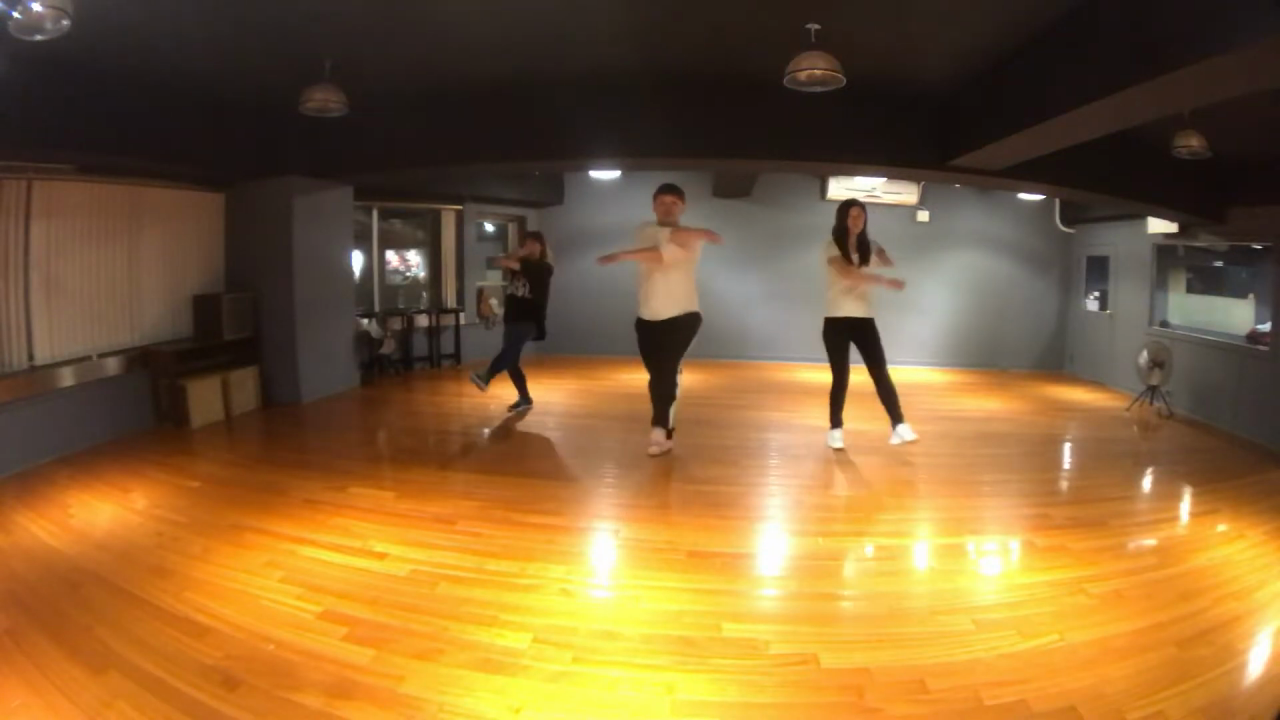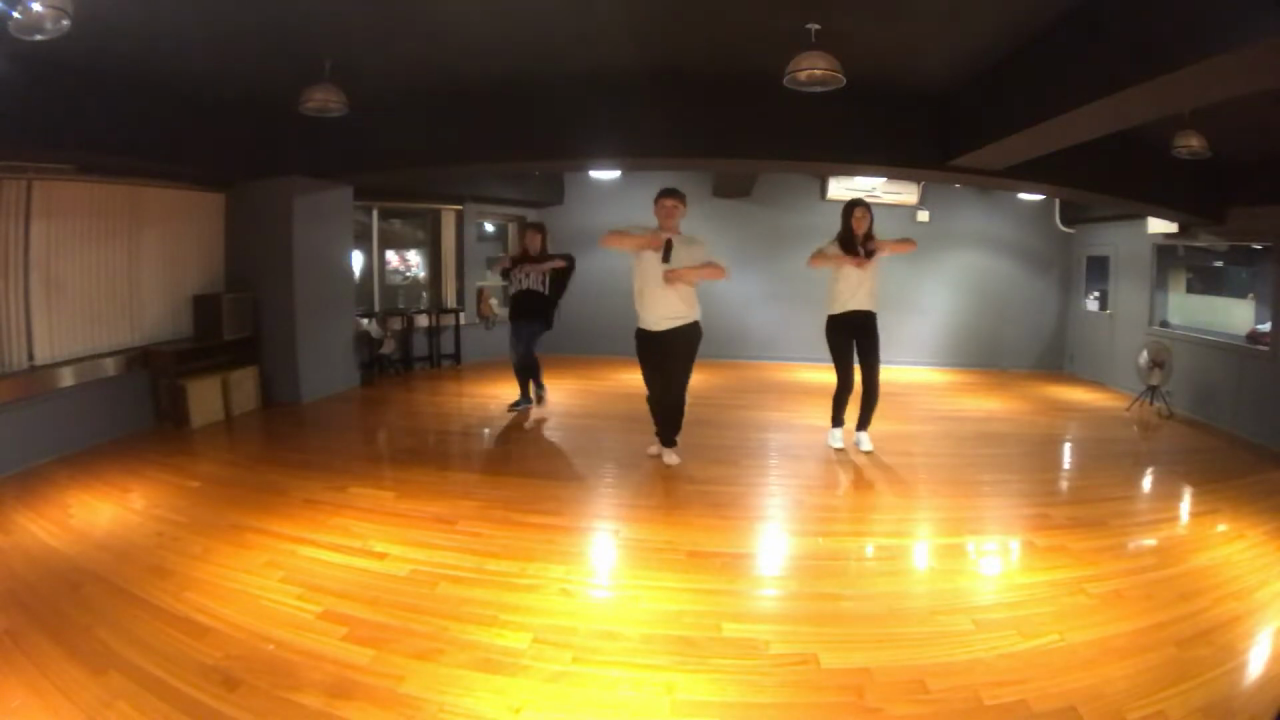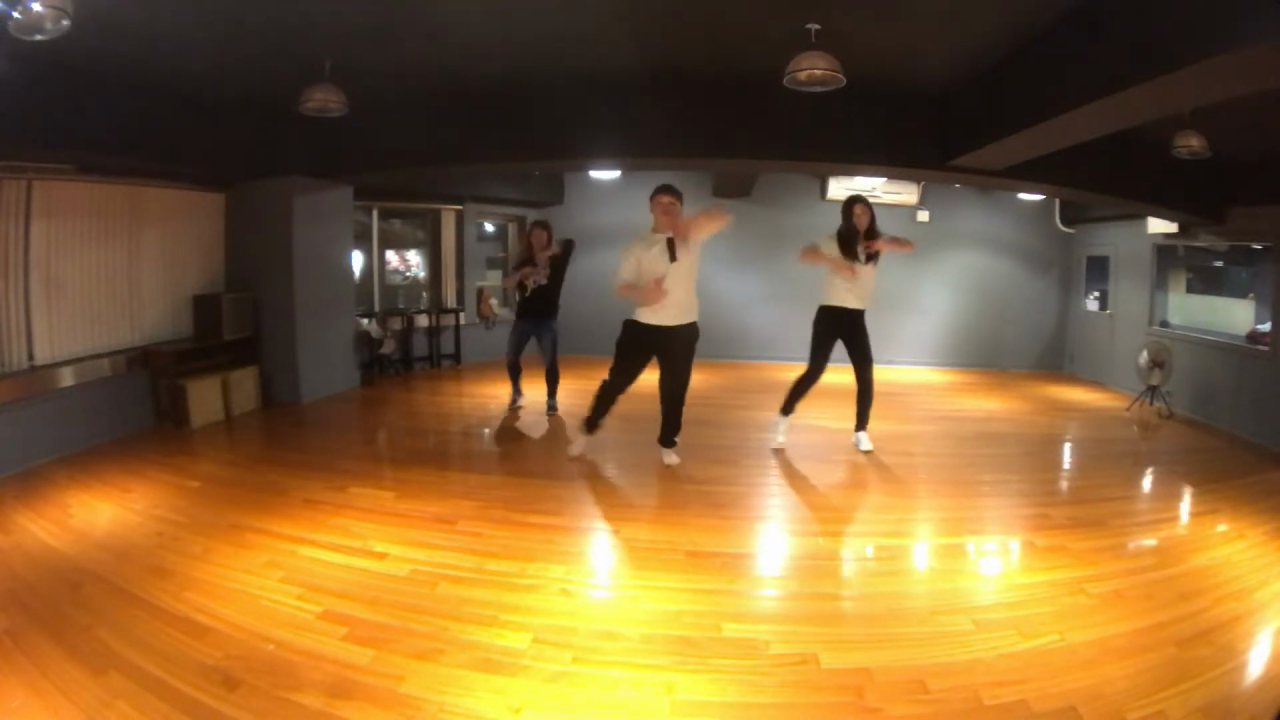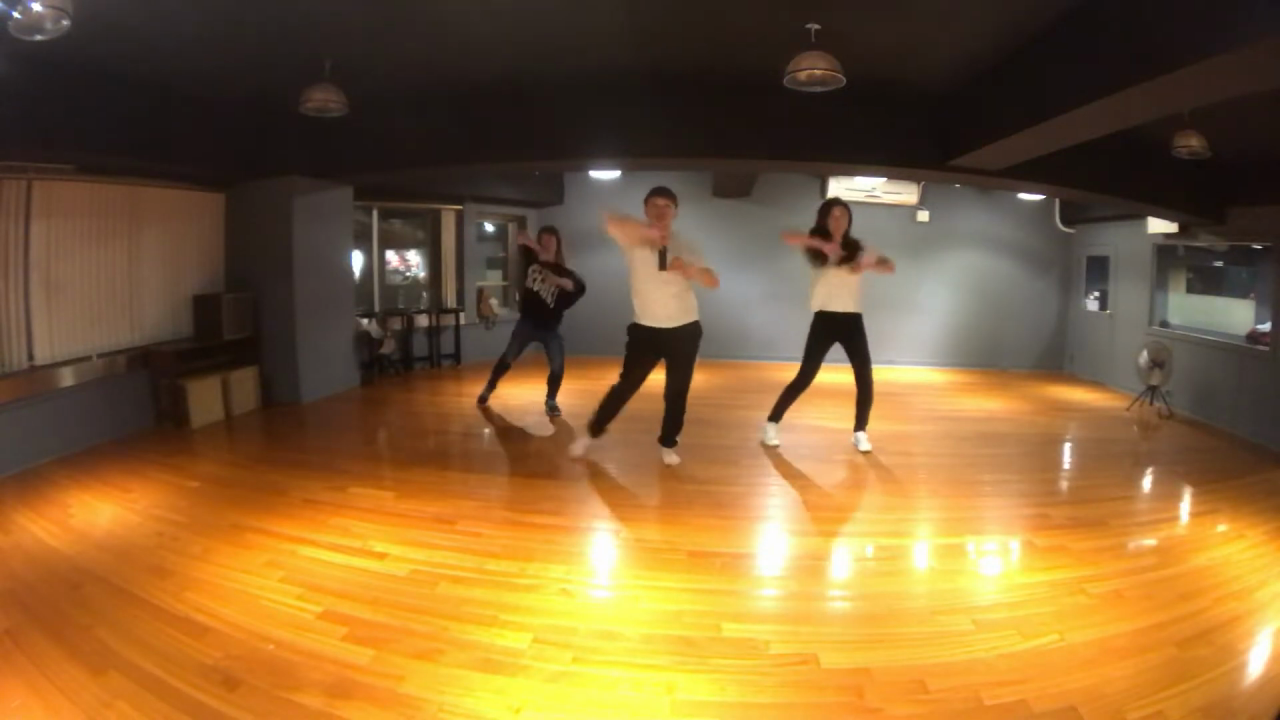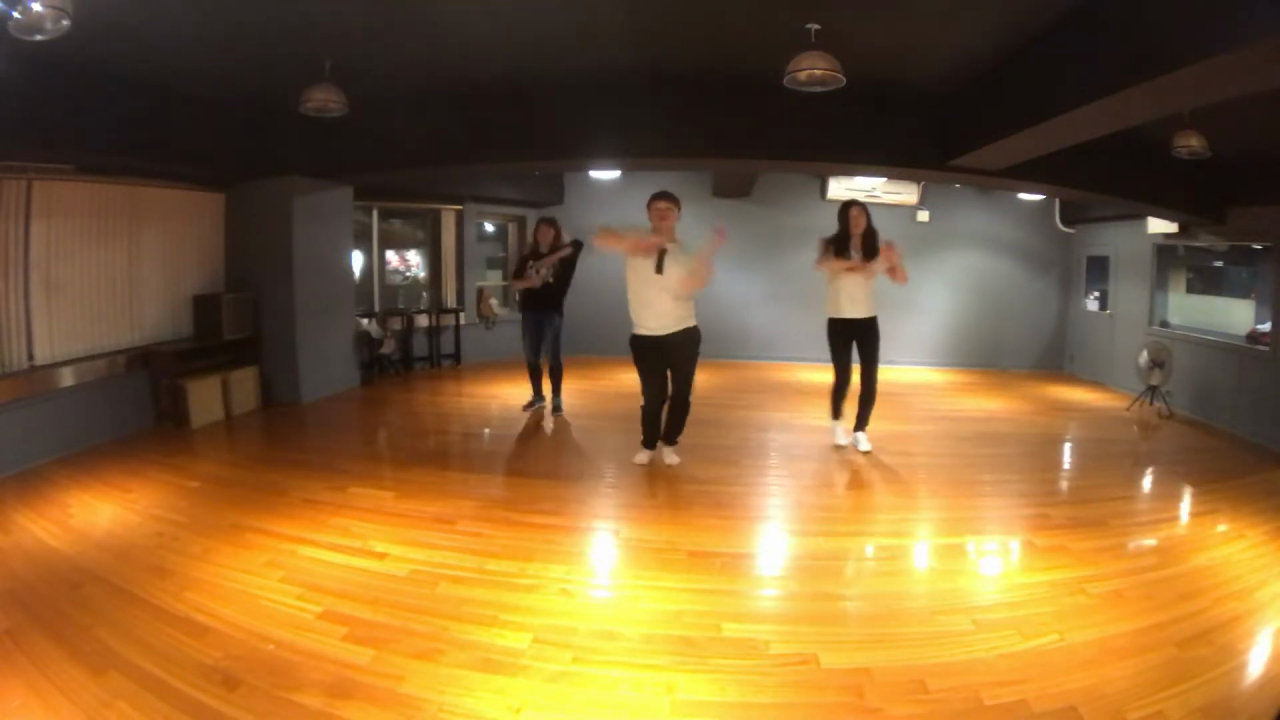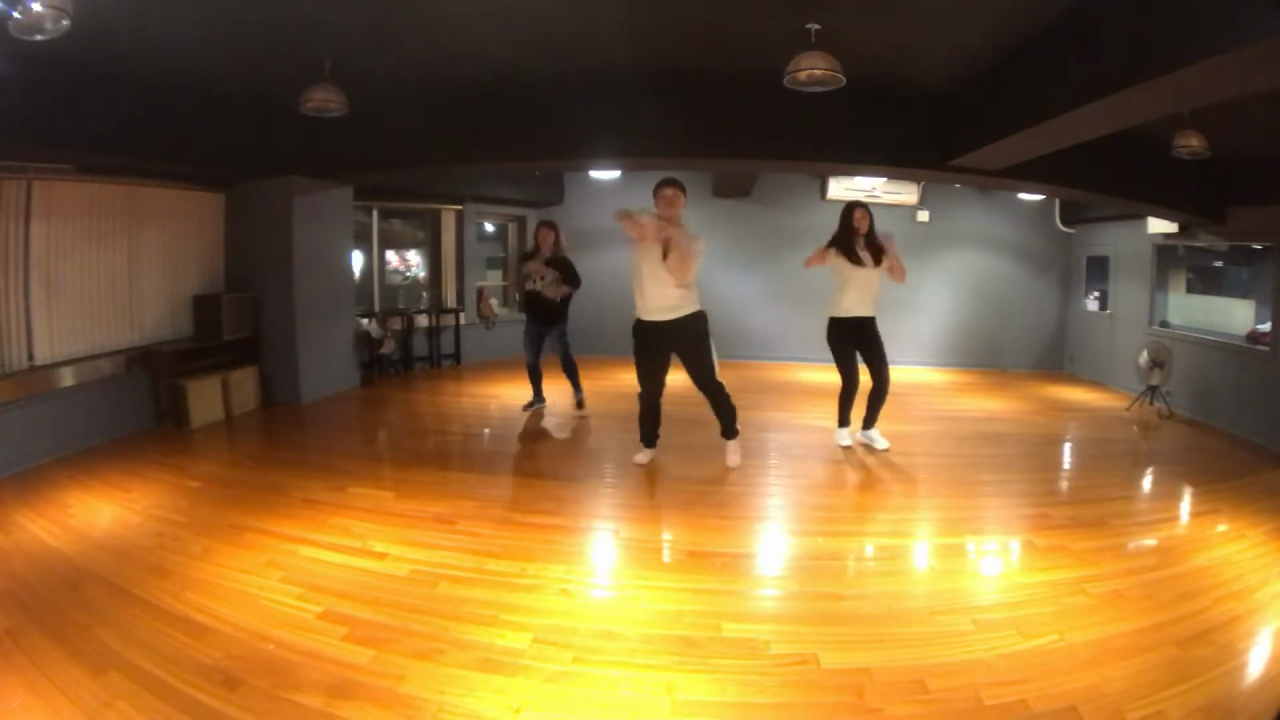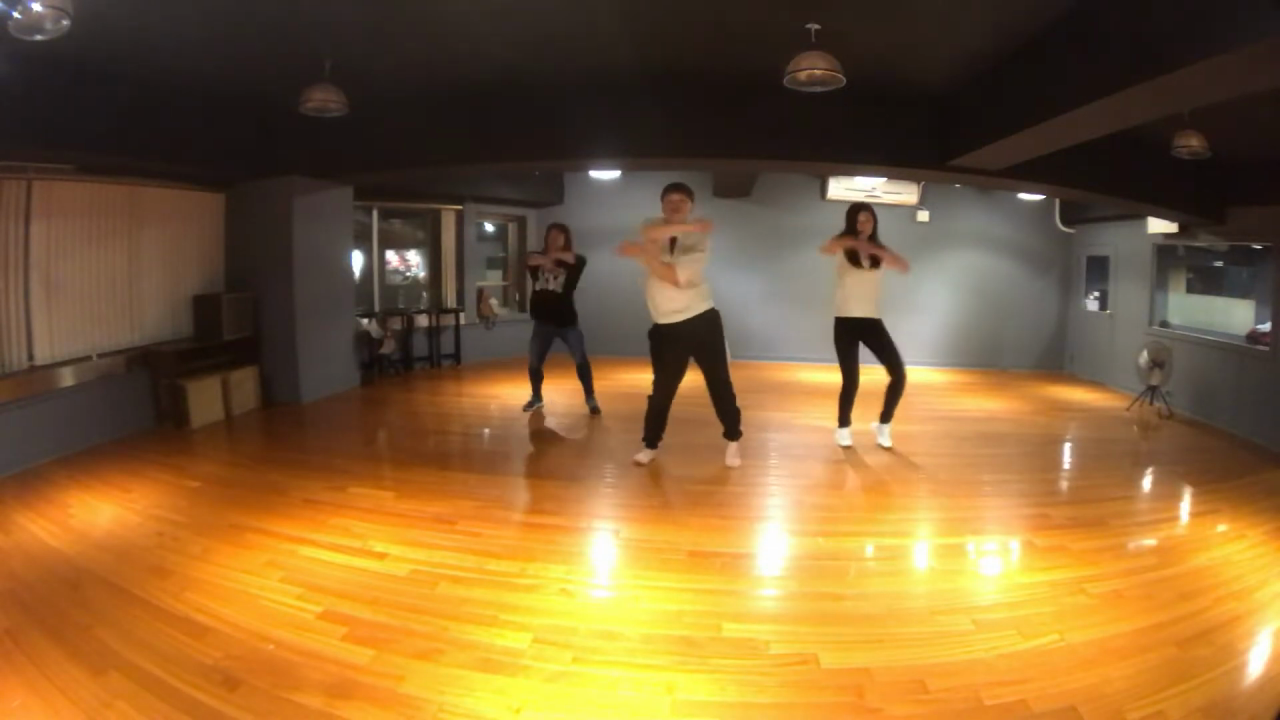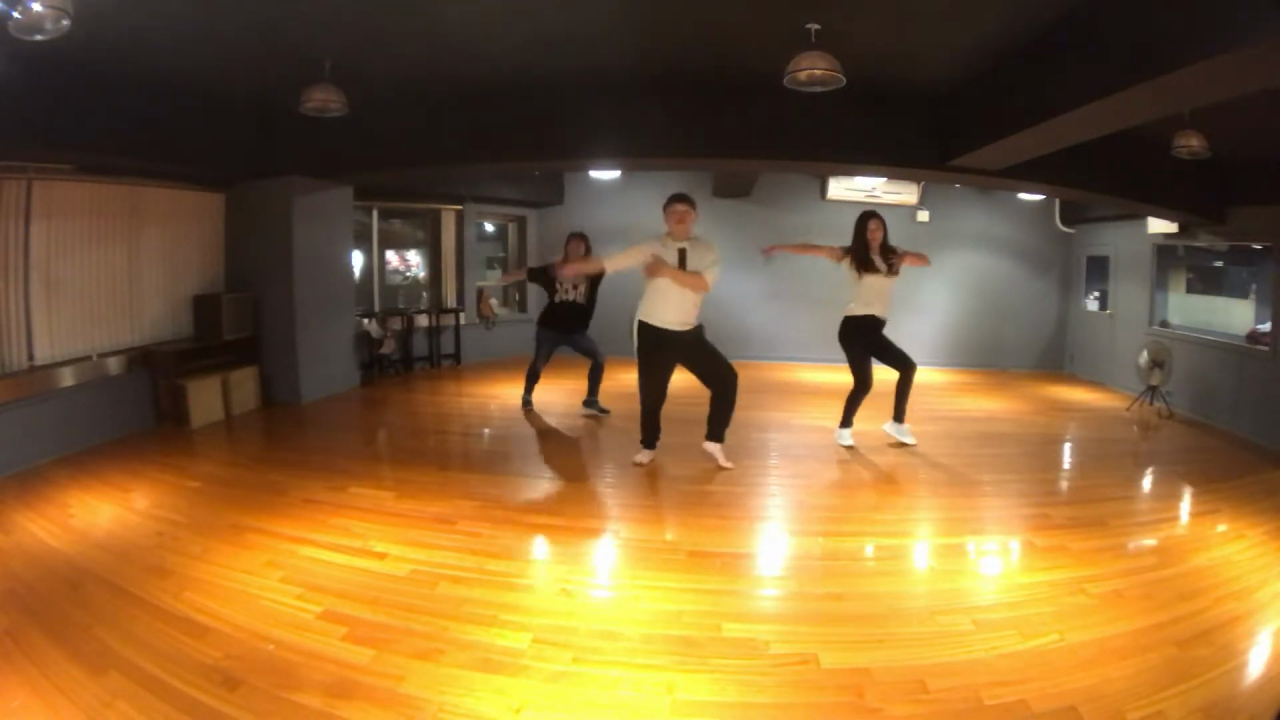
dt=0.3s
person 1, frame 1
left shoulder: (691, 239)
right shoulder: (647, 230)
left elbow: (663, 256)
right elbow: (670, 235)
left wrist: (620, 256)
right wrist: (703, 233)
left hip: (683, 316)
right hip: (649, 319)
left knee: (667, 369)
right knee: (658, 376)
left ankle: (661, 425)
right ankle: (664, 434)
person 1, frame 2
left shoulder: (694, 246)
right shoulder: (642, 238)
left elbow: (719, 272)
right elbow: (608, 240)
left wrist: (683, 272)
right wrist: (645, 240)
left hip: (683, 328)
right hip: (648, 330)
left knee: (675, 389)
right knee: (655, 391)
left ankle: (668, 444)
right ankle: (662, 438)
person 1, frame 3
left shoulder: (691, 236)
right shoulder: (639, 247)
left elbow: (722, 217)
right elbow: (622, 286)
left wrist: (688, 224)
right wrist: (643, 291)
left hip: (681, 329)
right hip: (643, 326)
left knee: (674, 391)
right knee: (616, 381)
left ankle: (667, 444)
right ankle: (588, 429)
person 1, frame 4
left shoulder: (686, 248)
right shoulder: (635, 240)
left elbow: (713, 282)
right elbow: (611, 223)
left wrist: (691, 270)
right wrist: (652, 232)
left hip: (684, 330)
right hip: (646, 329)
left knee: (677, 391)
right knee: (626, 384)
left ankle: (668, 444)
right ankle: (592, 433)
person 1, frame 5
left shoulder: (687, 254)
right shoulder: (636, 242)
left elbow: (695, 286)
right elbow: (599, 238)
left wrist: (712, 250)
right wrist: (632, 243)
left hip: (683, 333)
right hip: (646, 337)
left knee: (680, 394)
right knee: (653, 395)
left ankle: (668, 442)
right ankle: (648, 445)
person 1, frame 6
left shoulder: (692, 242)
right shoulder: (646, 223)
left elbow: (682, 275)
right elbow: (623, 218)
left wrist: (676, 242)
right wrist: (644, 230)
left hip: (688, 320)
right hip: (648, 324)
left knee: (708, 381)
right knee: (650, 390)
left ankle: (731, 437)
right ankle: (649, 445)
person 1, frame 7
left shoulder: (700, 245)
right shoulder: (656, 228)
left elbow: (678, 277)
right elbow: (648, 234)
left wrist: (643, 255)
right wrist: (686, 226)
left hip: (703, 321)
right hip: (666, 328)
left knee: (719, 383)
right knee: (663, 388)
left ankle: (732, 441)
right ankle: (650, 445)
person 1, frame 8
left shoulder: (706, 250)
right shoulder: (652, 248)
left elbow: (703, 283)
right elbow: (610, 262)
left wrist: (668, 271)
right wrist: (573, 268)
left hip: (690, 333)
right hip: (654, 332)
left knee: (726, 380)
right knee: (652, 393)
left ankle: (714, 440)
right ankle: (649, 446)
person 2, frame 1
left shoulder: (870, 249)
right shoulder: (833, 248)
left elbow: (887, 263)
right elbow: (846, 273)
left wrist: (882, 258)
right wrist: (884, 281)
left hip: (864, 320)
right hip: (836, 321)
left knee: (879, 372)
right knee: (841, 379)
left ankle: (898, 425)
right ankle: (836, 429)
person 2, frame 2
left shoulder: (876, 247)
right shoulder: (837, 247)
left elbow: (911, 245)
right elbow: (813, 261)
left wrist: (883, 245)
right wrist: (849, 259)
left hip: (866, 319)
right hip: (839, 319)
left knee: (871, 381)
right knee: (846, 380)
left ankle: (862, 432)
right ankle: (836, 428)
person 2, frame 3
left shoulder: (876, 241)
right shoulder: (836, 242)
left elbow: (909, 245)
right elbow: (806, 255)
left wrist: (886, 243)
right wrist: (836, 264)
left hip: (856, 317)
right hip: (829, 314)
left knee: (866, 378)
right knee: (814, 372)
left ankle: (861, 432)
right ankle: (784, 418)
person 2, frame 4
left shoulder: (858, 249)
right shoulder: (817, 245)
left elbow: (889, 266)
right elbow: (787, 238)
left wrist: (867, 265)
right wrist: (819, 243)
left hip: (852, 320)
right hip: (824, 320)
left knee: (865, 382)
right knee: (804, 378)
left ankle: (860, 432)
right ankle: (772, 423)
person 2, frame 5
left shoulder: (875, 251)
right shoulder: (833, 246)
left elbow: (901, 280)
right elbow: (822, 263)
left wrist: (895, 259)
right wrist: (859, 266)
left hip: (867, 322)
right hip: (838, 322)
left knee: (869, 381)
right knee: (842, 378)
left ankle: (859, 431)
right ankle: (837, 422)
person 2, frame 6
left shoulder: (878, 251)
right shoulder: (837, 249)
left elbow: (900, 278)
right elbow: (810, 262)
left wrist: (893, 254)
right wrist: (822, 254)
left hip: (867, 323)
right hip: (840, 323)
left knee: (882, 380)
right knee: (851, 381)
left ankle: (869, 429)
right ankle: (843, 428)
person 2, frame 7
left shoulder: (877, 249)
right shoulder: (843, 248)
left elbow: (903, 267)
right elbow: (826, 248)
left wrist: (882, 253)
right wrist: (856, 243)
left hip: (872, 322)
right hip: (846, 323)
left knee: (898, 375)
right knee: (851, 381)
left ankle: (883, 424)
right ankle: (843, 428)
person 2, frame 8
left shoulder: (893, 256)
right shoulder: (852, 256)
left elbow: (925, 261)
right elbow: (815, 250)
left wrist: (908, 258)
right wrist: (780, 248)
left hip: (873, 328)
right hip: (856, 325)
left knee: (908, 367)
right knee: (863, 383)
left ankle: (897, 424)
right ankle: (844, 428)
person 3, frame 1
left shoulder: (543, 268)
right shoulder: (520, 264)
left elbow: (524, 267)
right elbow: (506, 262)
left wrist: (510, 263)
right wrist: (524, 252)
left hip: (530, 320)
right hip: (513, 320)
left knee: (510, 348)
right knee: (511, 361)
left ankle: (485, 378)
right ankle: (525, 399)
person 3, frame 2
left shoulder: (550, 260)
right shoulder: (517, 261)
left elbow: (570, 261)
right elbow: (500, 273)
left wrist: (545, 265)
right wrist: (505, 265)
left hip: (539, 316)
right hip: (518, 316)
left knee: (526, 352)
right knee: (517, 358)
left ankle: (539, 387)
right ankle: (525, 397)
person 3, frame 3
left shoulder: (556, 257)
right shoulder: (524, 263)
left elbow: (568, 244)
right elbow: (508, 283)
left wrist: (545, 253)
right wrist: (521, 273)
left hip: (546, 318)
right hip: (524, 317)
left knee: (550, 360)
right knee: (512, 357)
left ankle: (551, 400)
right ankle: (516, 393)
person 3, frame 4
left shoulder: (563, 271)
right shoulder: (533, 261)
left elbow: (579, 289)
right elbow: (523, 239)
left wrist: (559, 280)
right wrist: (537, 249)
left hip: (549, 326)
right hip: (527, 322)
left knee: (557, 366)
right knee: (508, 357)
left ankle: (551, 401)
right ankle: (489, 389)
person 3, frame 5
left shoulder: (561, 254)
right shoulder: (528, 258)
left elbow: (578, 245)
right elbow: (515, 283)
left wrist: (554, 257)
right wrist: (531, 281)
left hip: (552, 313)
right hip: (530, 313)
left knee: (552, 356)
right knee: (531, 358)
left ankle: (557, 399)
right ankle: (538, 396)
person 3, frame 6
left shoulder: (563, 262)
right shoulder: (529, 258)
left elbow: (575, 283)
right elbow: (525, 268)
left wrist: (558, 290)
right wrist: (537, 263)
left hip: (556, 319)
right hip: (534, 318)
left knee: (564, 355)
right knee: (531, 360)
left ankle: (579, 394)
right ankle: (538, 397)
person 3, frame 7
left shoulder: (570, 262)
right shoulder: (539, 258)
left elbow: (579, 259)
right elbow: (530, 260)
left wrist: (558, 256)
right wrist: (548, 259)
left hip: (567, 321)
right hip: (543, 322)
left knee: (581, 359)
right knee: (535, 362)
left ankle: (591, 399)
right ankle: (536, 398)
person 3, frame 8
left shoulder: (589, 271)
right shoulder: (552, 271)
right elbow: (527, 273)
right wrist: (505, 277)
left hip: (576, 330)
right hip: (550, 328)
left knee: (599, 359)
right knee: (539, 364)
left ankle: (591, 401)
right ankle: (527, 396)
